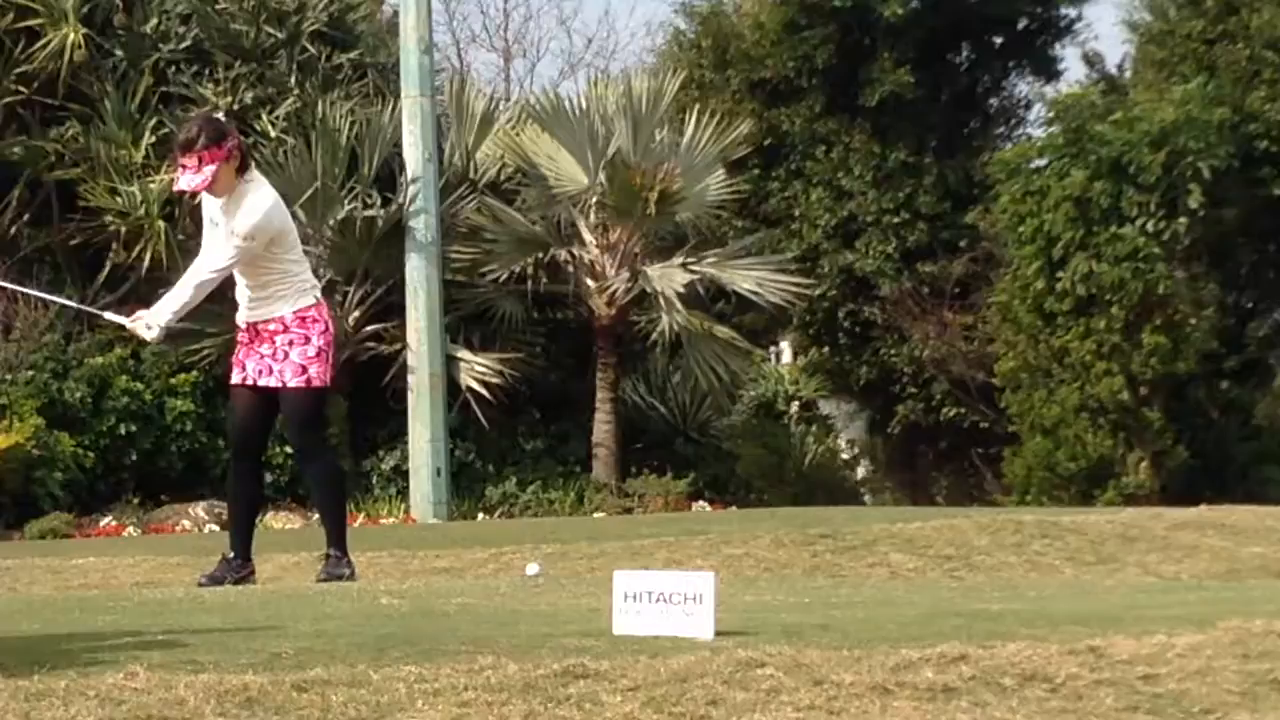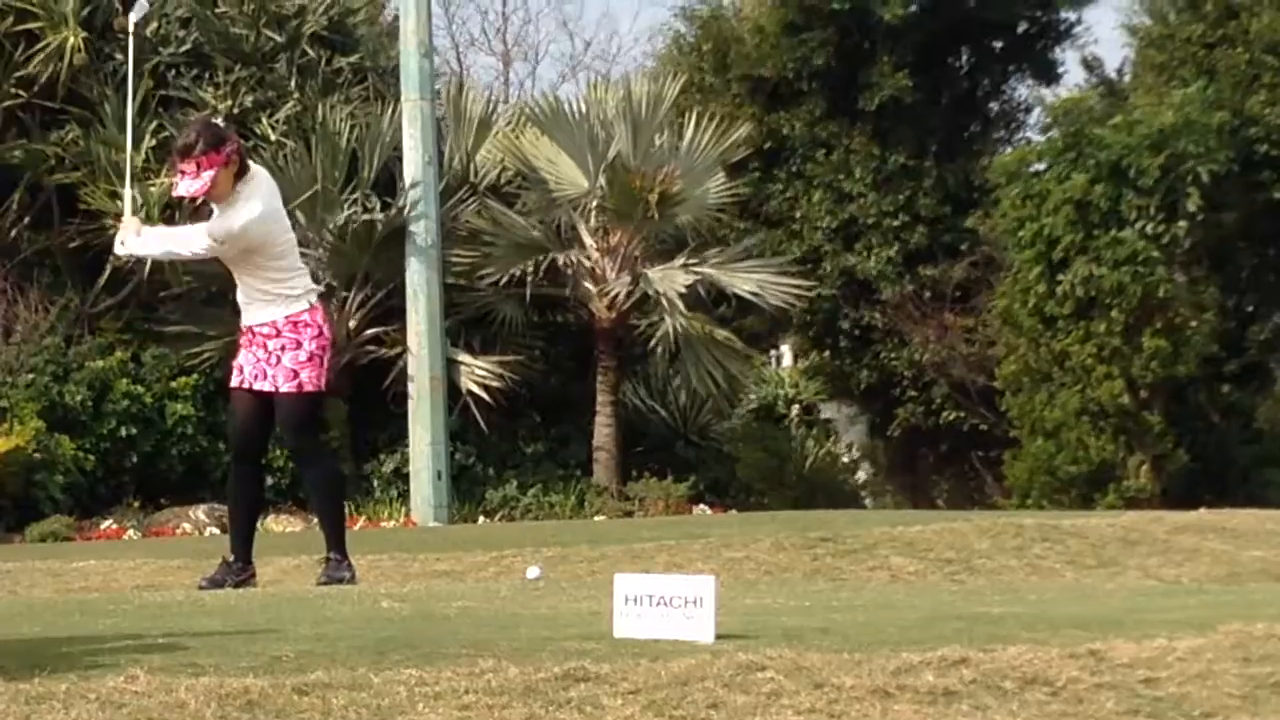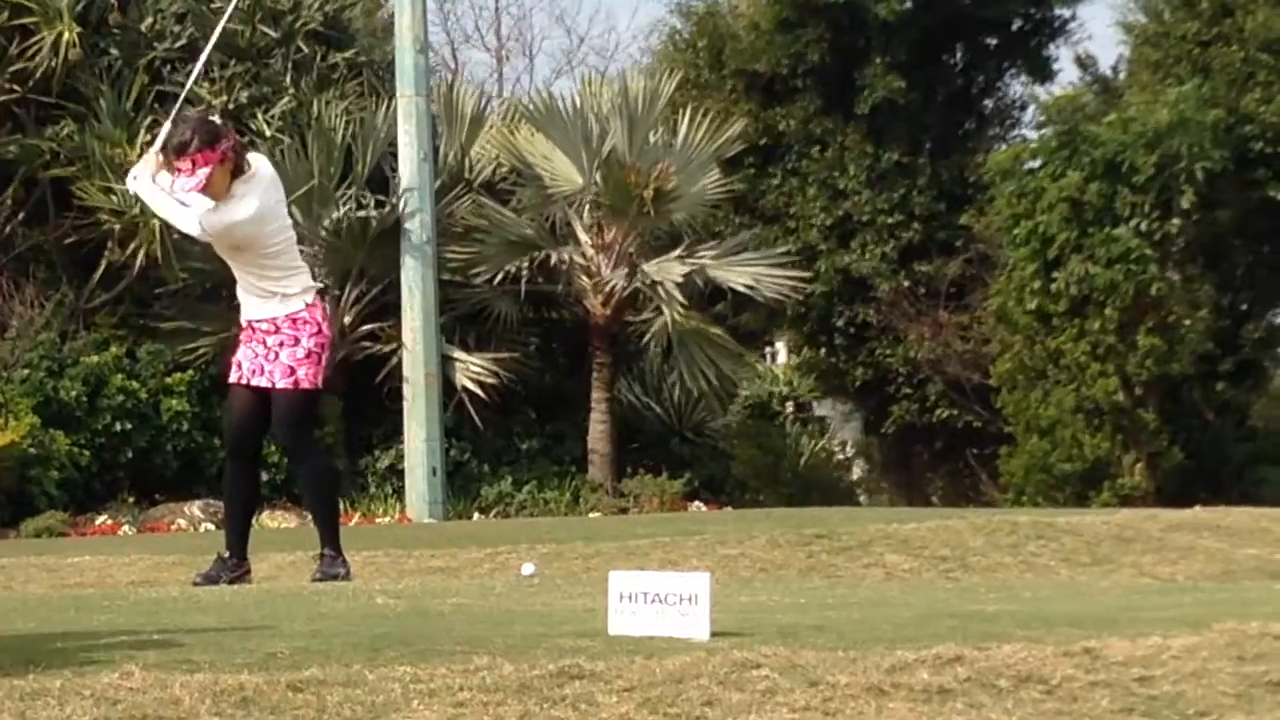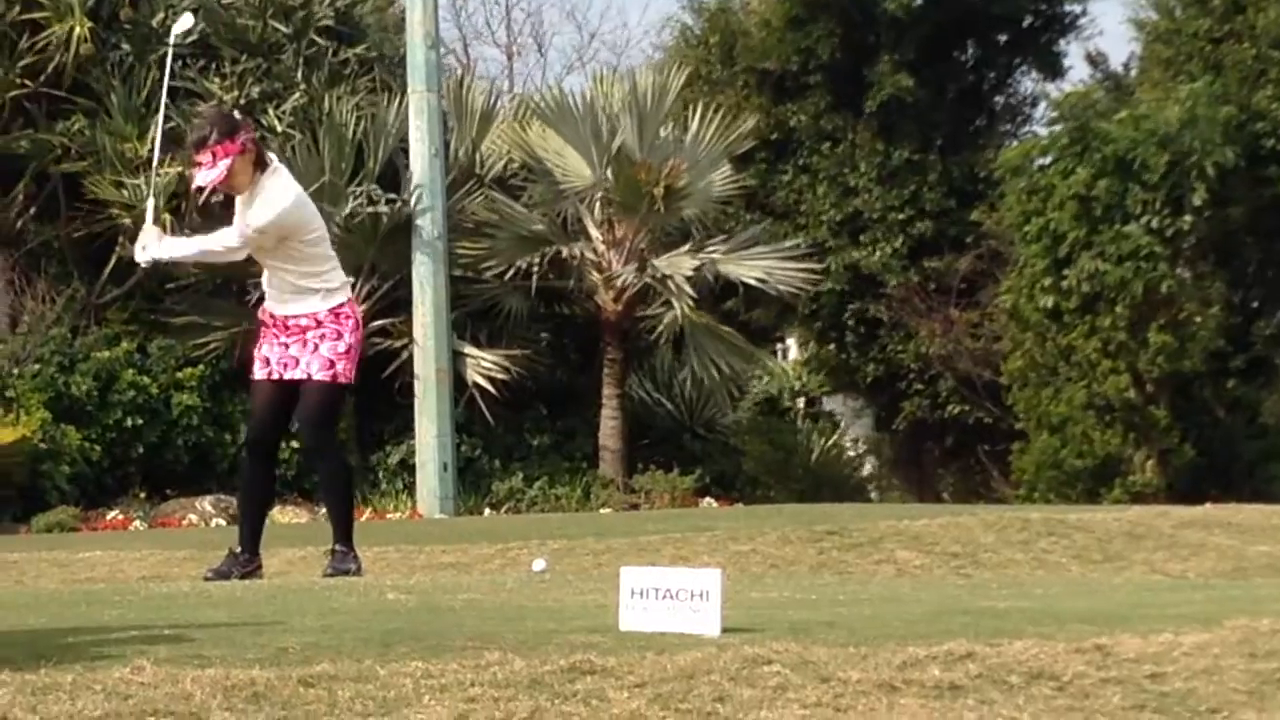
dt=0.2s
person 1, frame 1
left shoulder: (257, 210)
right shoulder: (219, 194)
left elbow: (209, 272)
right elbow: (207, 260)
left wrist: (159, 318)
right wrist: (158, 311)
left hip: (298, 325)
right hip: (255, 328)
left knee: (307, 440)
right knee: (243, 444)
left ankle: (338, 553)
right ankle: (239, 557)
person 1, frame 2
left shoulder: (242, 220)
right shoulder: (251, 176)
left elbow: (189, 243)
right elbow: (204, 229)
left wrist: (133, 240)
right wrist: (141, 232)
left hip: (294, 329)
right hip: (258, 331)
left knee: (302, 442)
right knee: (244, 446)
left ankle: (338, 556)
right ankle: (240, 560)
person 1, frame 3
left shoulder: (234, 218)
right shoulder: (256, 166)
left elbow: (189, 218)
right elbow: (196, 208)
left wrist: (143, 181)
right wrist: (163, 178)
left hip: (293, 327)
right hip: (258, 326)
left knee: (295, 439)
right knee: (240, 442)
left ankle: (332, 553)
right ankle: (235, 556)
person 1, frame 4
left shoulder: (275, 202)
right shoulder: (253, 181)
left elbow: (222, 245)
right elbow: (228, 246)
left wrist: (157, 247)
right wrist: (165, 244)
left hip: (326, 320)
right hip: (281, 323)
left knee: (317, 435)
right knee: (259, 438)
left ankle: (344, 549)
right ankle: (246, 552)
